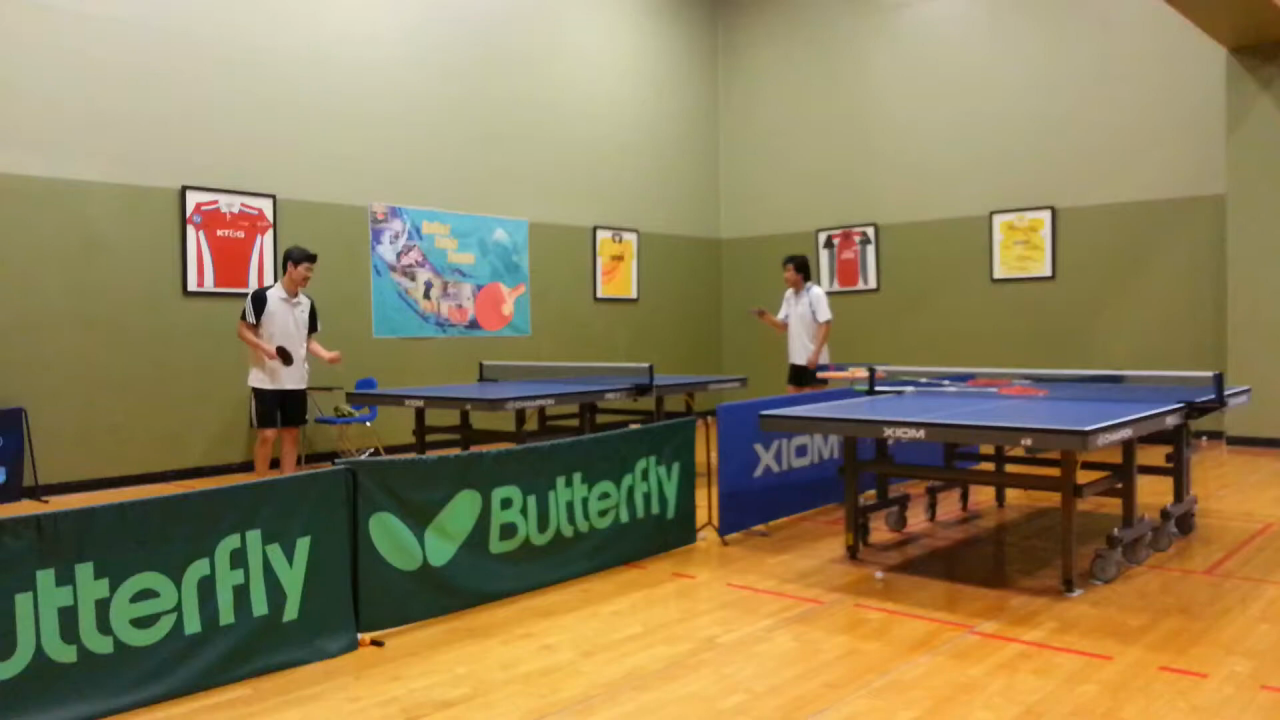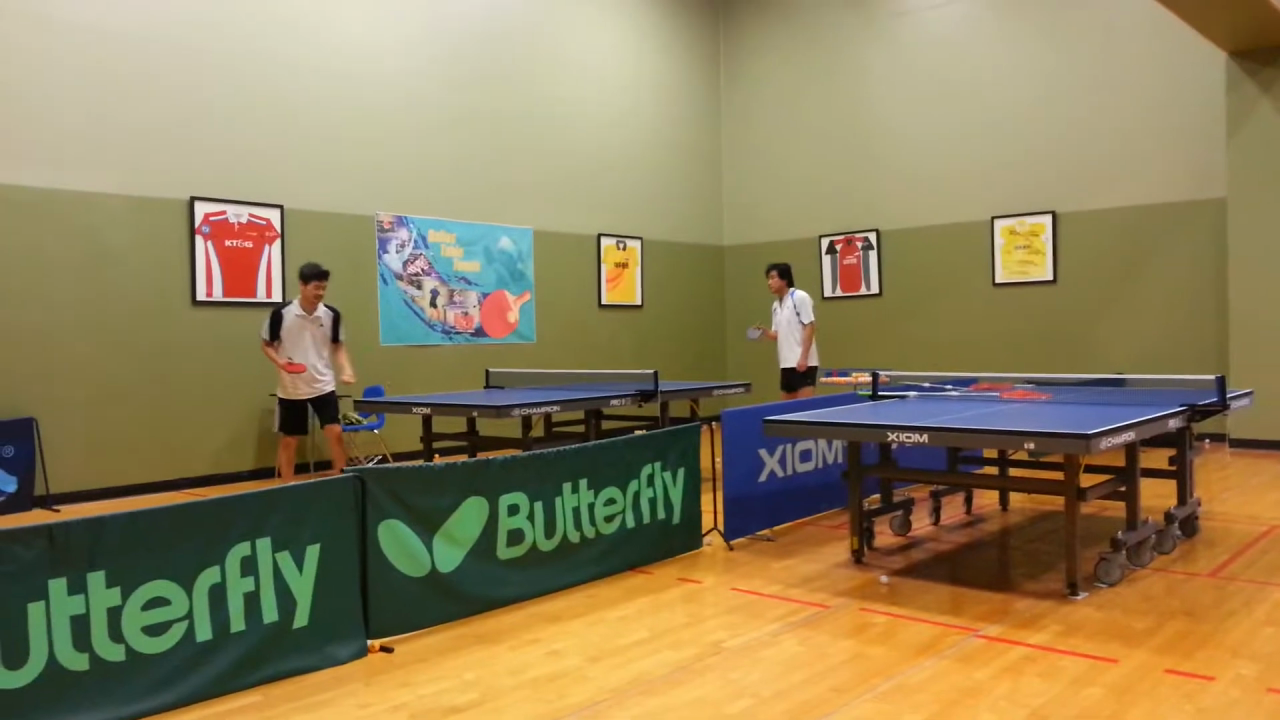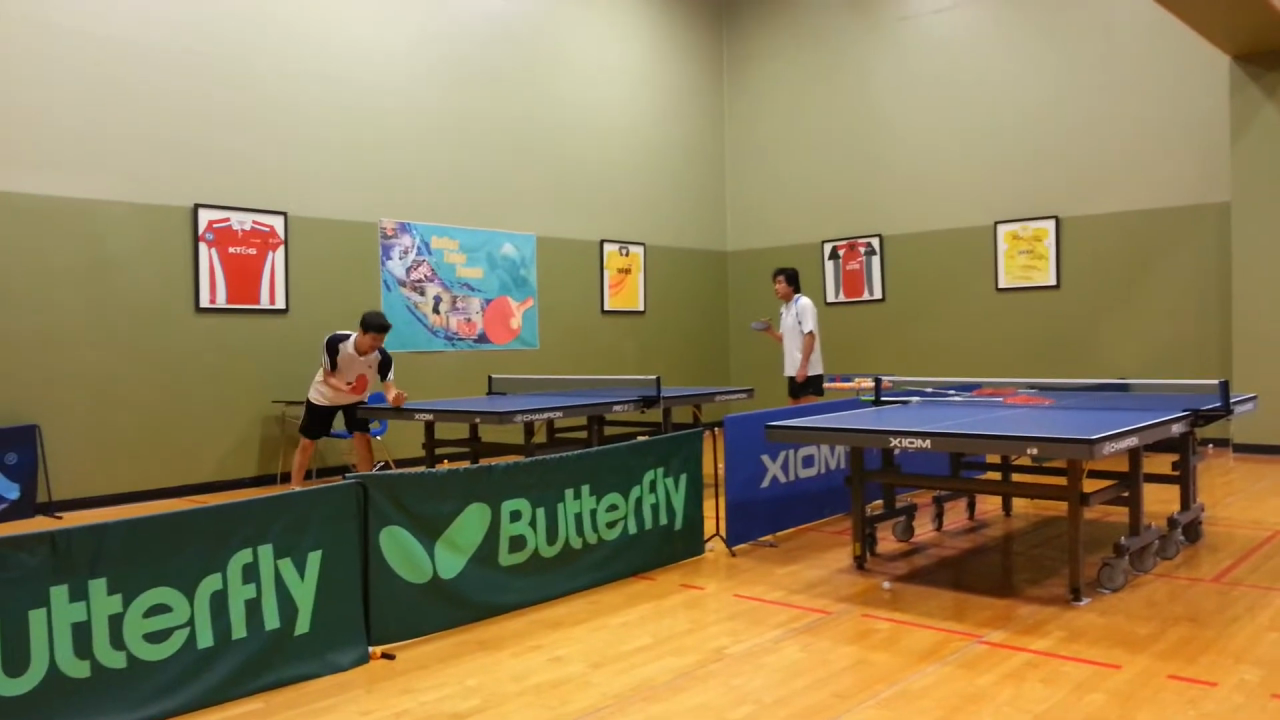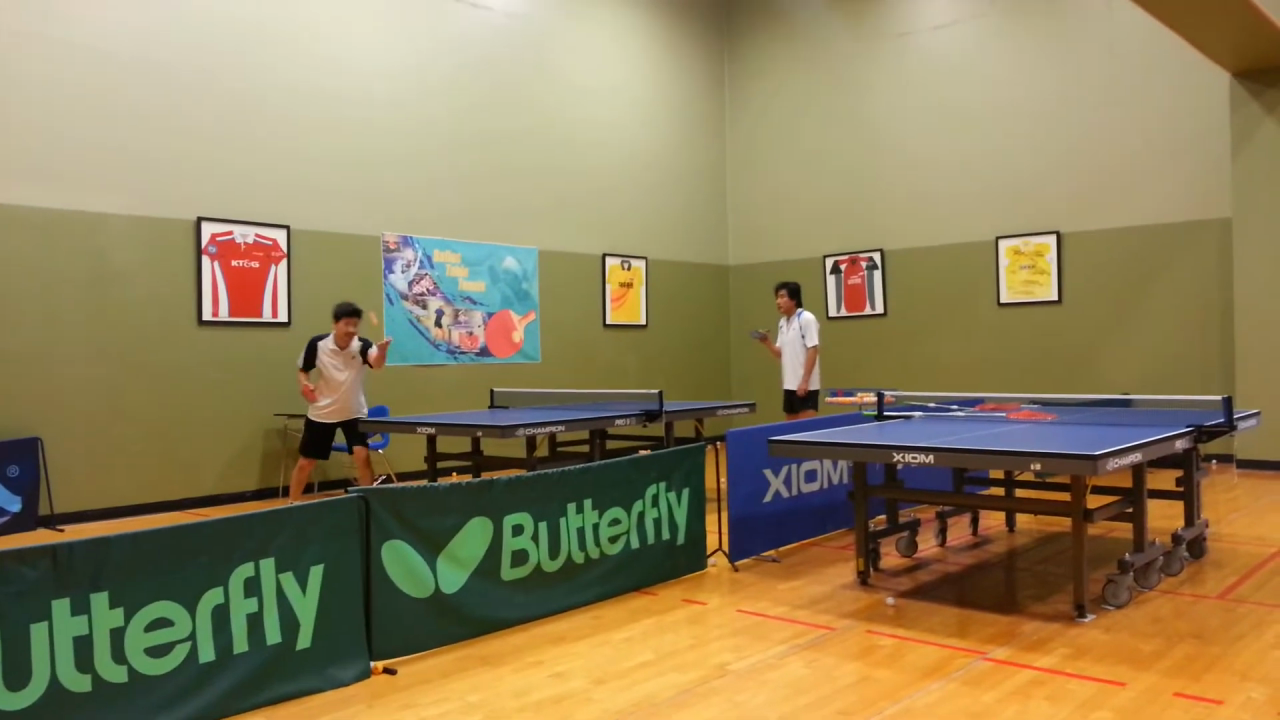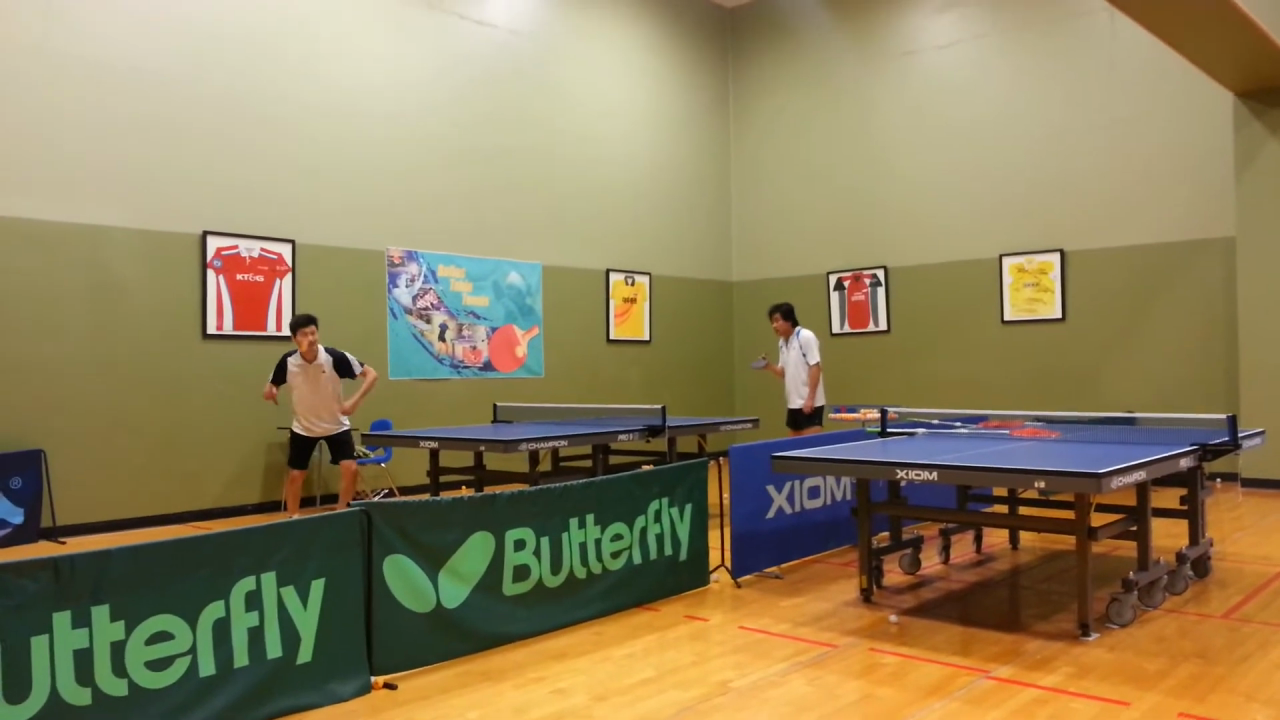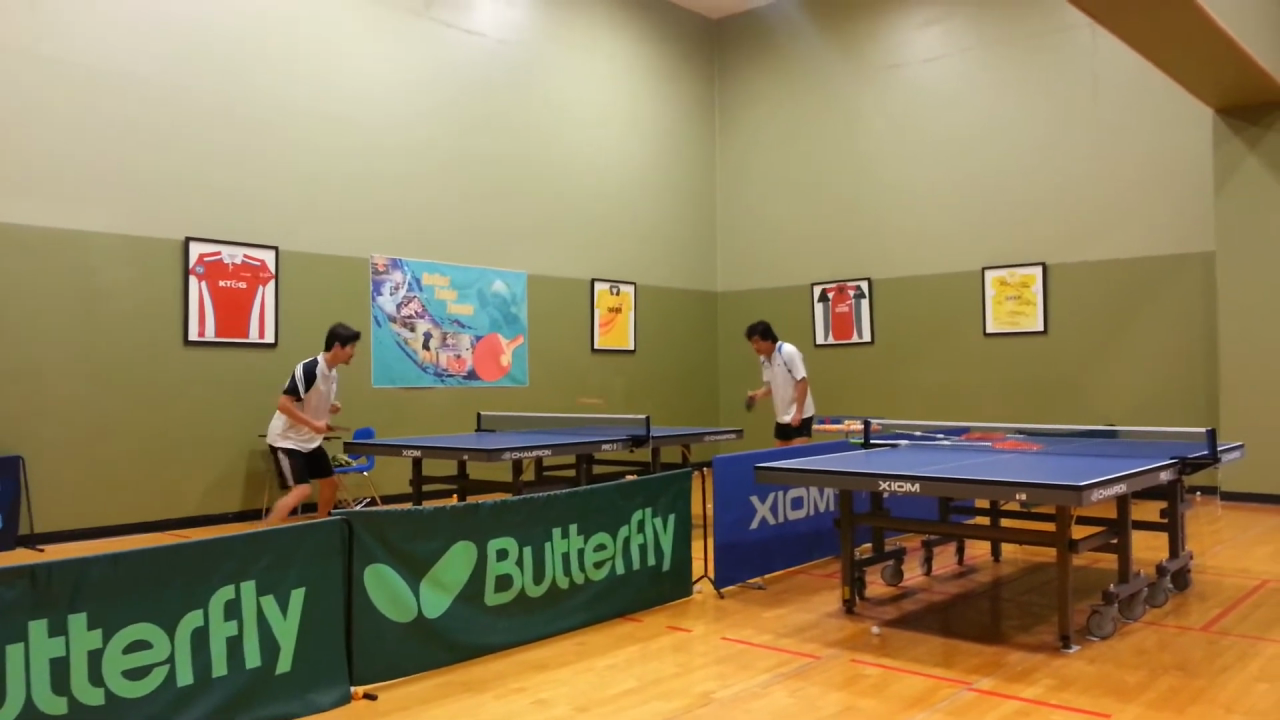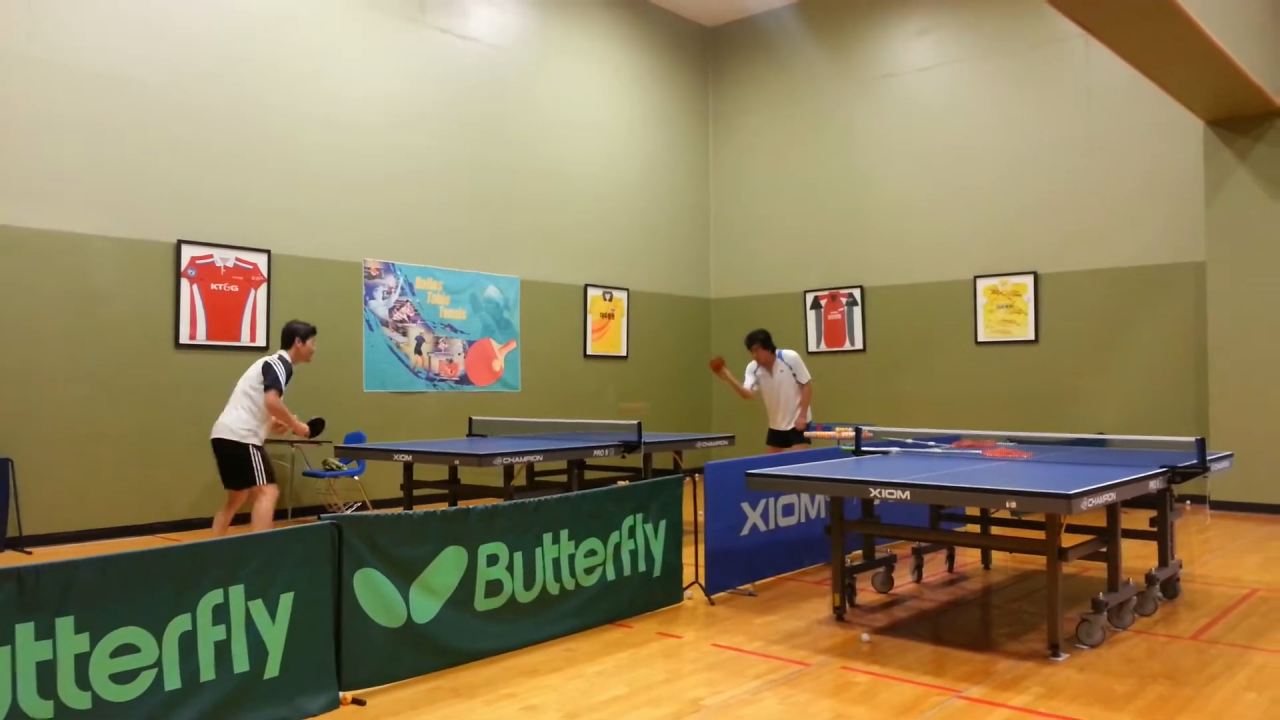
dt=0.5s
person 1, frame 1
left shoulder: (308, 304)
right shoulder: (262, 297)
right elbow: (244, 331)
left wrist: (326, 354)
right wrist: (264, 348)
left hip: (296, 380)
right hip: (266, 380)
left knee: (292, 434)
right knee: (267, 435)
person 1, frame 2
left shoulder: (332, 315)
right shoulder: (281, 313)
left elbow: (338, 347)
right elbow: (266, 345)
left wrist: (347, 370)
right wrist: (279, 362)
left hip: (323, 386)
right hip: (290, 388)
left knee: (335, 432)
right knee: (288, 441)
person 1, frame 3
left shoulder: (383, 357)
right shoulder: (335, 342)
left elbow: (389, 387)
right elbow: (328, 378)
left wrist: (395, 399)
right wrist: (347, 389)
left hip: (356, 400)
right hip: (323, 396)
left knee: (363, 440)
right knee: (307, 443)
right ankle: (295, 489)
person 1, frame 4
left shoulder: (363, 346)
right shoulder: (316, 344)
left elbow: (377, 362)
right elbow: (302, 371)
left wrist: (382, 351)
right wrist: (305, 386)
left hip: (354, 413)
right hip: (320, 412)
left knee: (362, 456)
right knee: (305, 463)
right ankle: (292, 504)
person 1, frame 5
left shoulder: (336, 358)
right shoulder: (287, 361)
left elbow: (371, 374)
right elbow: (273, 384)
left wrist: (354, 401)
right wrist: (270, 391)
left hip: (337, 425)
right hip: (303, 427)
left knee: (350, 469)
right knee: (296, 475)
right ankle: (292, 519)
person 1, frame 6
left shoulder: (331, 372)
right shoulder: (309, 369)
right elbow: (283, 404)
left wrist: (330, 408)
right wrist: (313, 424)
left hip: (310, 441)
right hip: (287, 440)
left knee: (330, 484)
right knee: (302, 490)
person 1, frame 7
left shoulder: (268, 363)
right shoulder: (280, 364)
right elbow: (272, 401)
left wrist: (271, 423)
right wrist: (297, 425)
left hip: (223, 433)
right hip: (239, 437)
left knee: (237, 495)
right knee: (268, 492)
